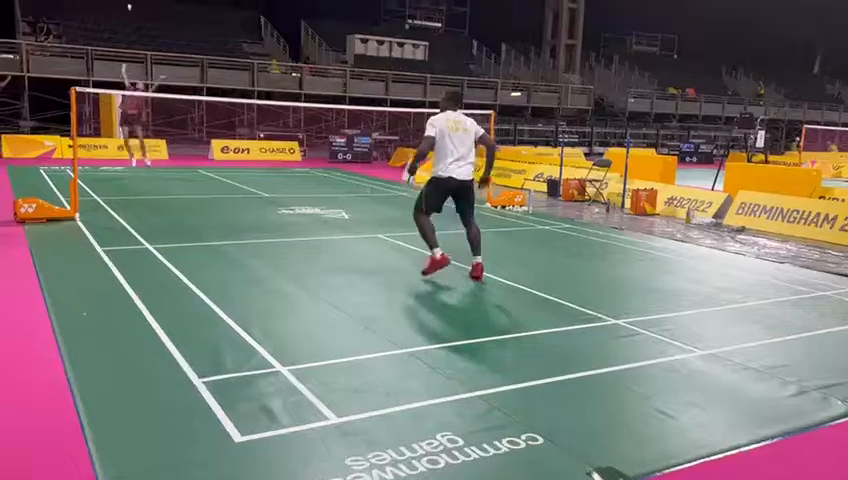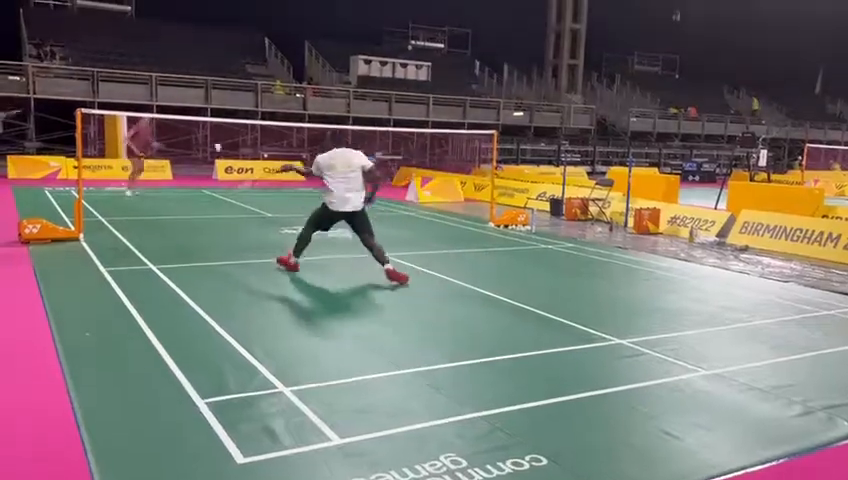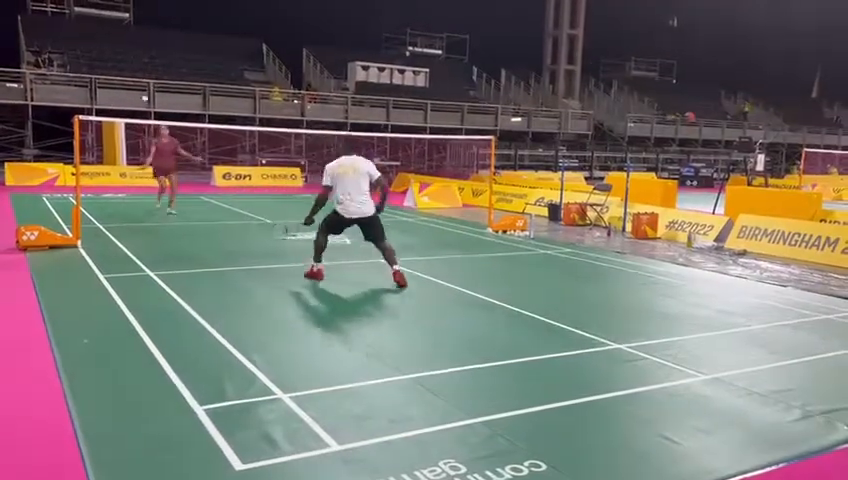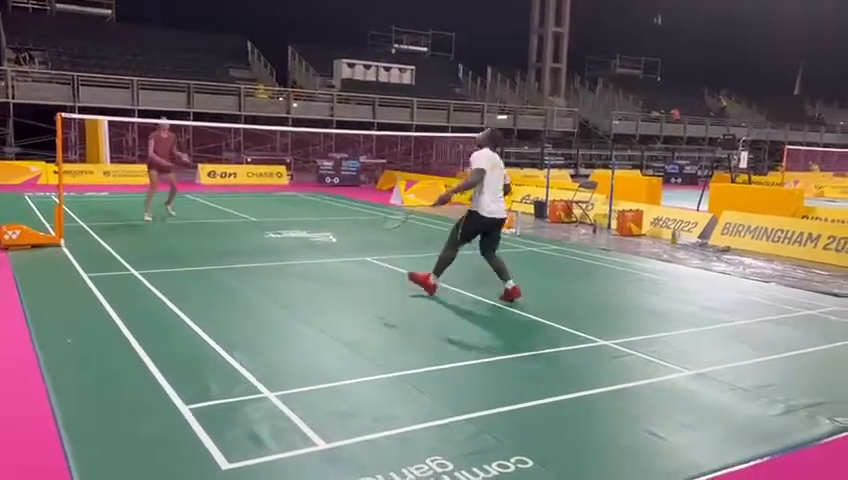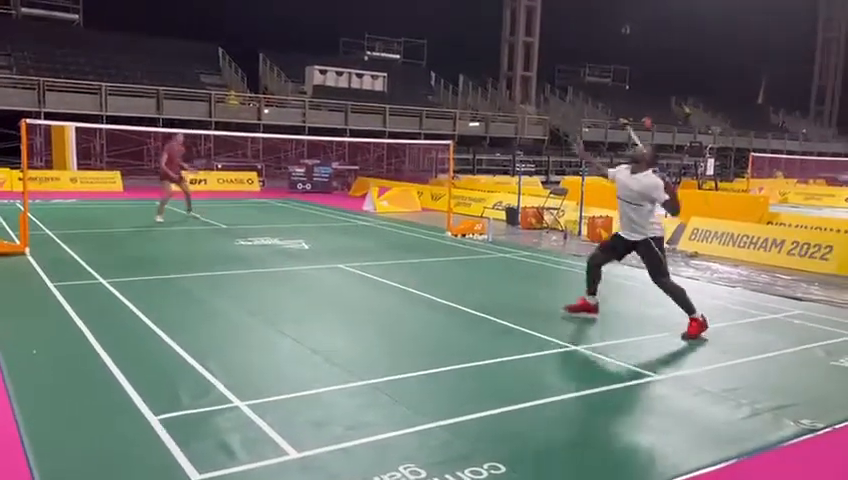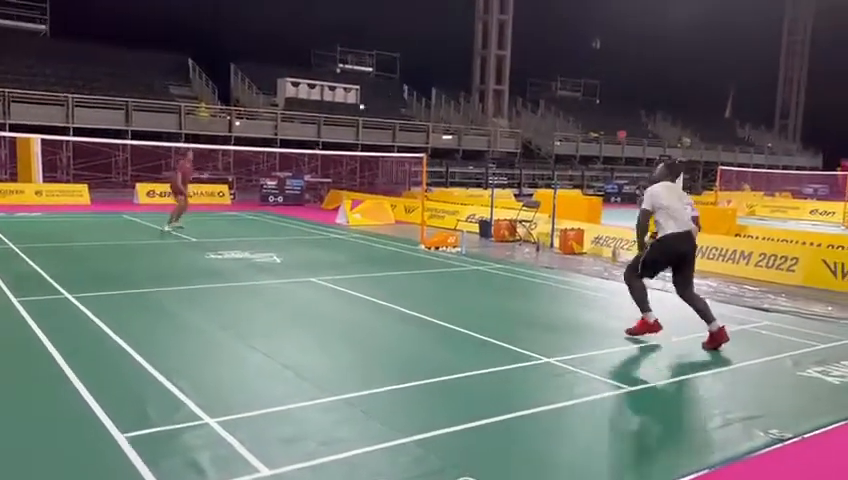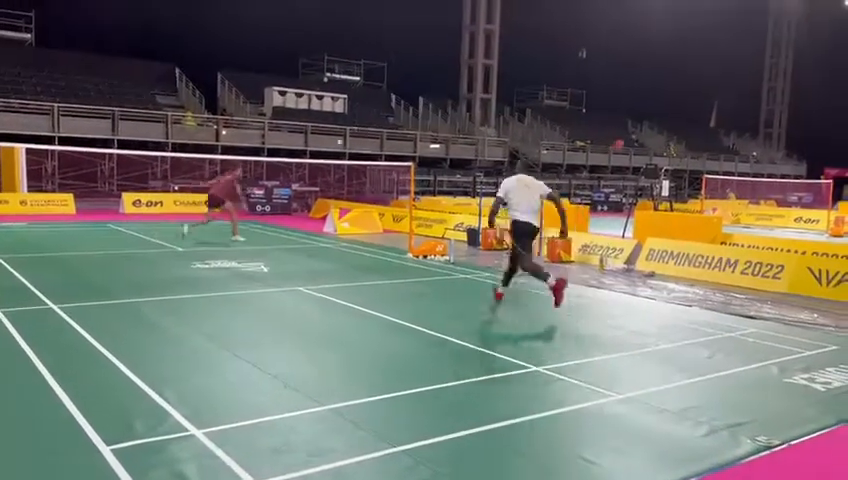
dt=0.7s
person 1, frame 1
left shoulder: (436, 120)
right shoulder: (470, 122)
left elbow: (424, 149)
right elbow: (491, 145)
left wrist: (412, 166)
right wrist: (487, 173)
left hip: (444, 177)
right hip: (466, 179)
left knee: (420, 213)
right knee: (469, 220)
left ankle: (437, 255)
right ankle: (478, 264)
person 1, frame 2
left shoulder: (322, 159)
right shoulder: (358, 155)
left elbow: (309, 173)
right elbow: (376, 175)
left wrist: (293, 167)
right wrist: (371, 194)
left hip: (333, 206)
right hip: (356, 207)
left knee: (309, 227)
right knee: (370, 240)
left ankle: (293, 260)
right ankle: (389, 269)
person 1, frame 3
left shoulder: (331, 167)
right shoulder: (366, 163)
left elbow: (323, 196)
right elbow: (385, 187)
left wrist: (310, 216)
right wrist: (380, 205)
left hip: (344, 212)
right hip: (367, 212)
left knee: (323, 231)
right knee: (382, 243)
left ankle: (316, 269)
right ankle: (396, 272)
person 1, frame 4
left shoulder: (481, 155)
right shoulder: (496, 161)
left elbow: (476, 178)
right elbow: (506, 188)
left wrist: (451, 192)
left hip: (482, 212)
right hip: (500, 214)
left knee: (453, 243)
right knee: (489, 253)
left ankle: (431, 280)
right ankle: (511, 287)
person 1, frame 5
left shoulder: (652, 182)
right shoulder: (622, 170)
left elbow: (674, 211)
right elbow: (604, 171)
left wrist: (671, 192)
right wrist: (586, 158)
left hip: (649, 236)
right hip: (626, 234)
left knee: (661, 280)
right knee: (594, 261)
left ankle: (697, 319)
right ankle: (590, 301)
person 1, frame 6
left shoulder: (653, 190)
right shoulder: (684, 196)
left elbow: (643, 221)
right elbow: (696, 225)
left wrist: (641, 243)
left hip: (669, 240)
right hip: (688, 242)
left knee: (632, 274)
right knee: (686, 291)
left ankle: (649, 320)
right ankle: (716, 330)
person 1, frame 7
left shoulder: (508, 182)
right shoulder: (538, 184)
left elbow: (495, 206)
right elbow: (557, 201)
left wrist: (491, 221)
right wrist: (563, 226)
left hip: (520, 224)
right hip: (533, 226)
left knee: (525, 262)
right knee: (514, 257)
left ankle: (554, 283)
right ankle: (501, 290)
